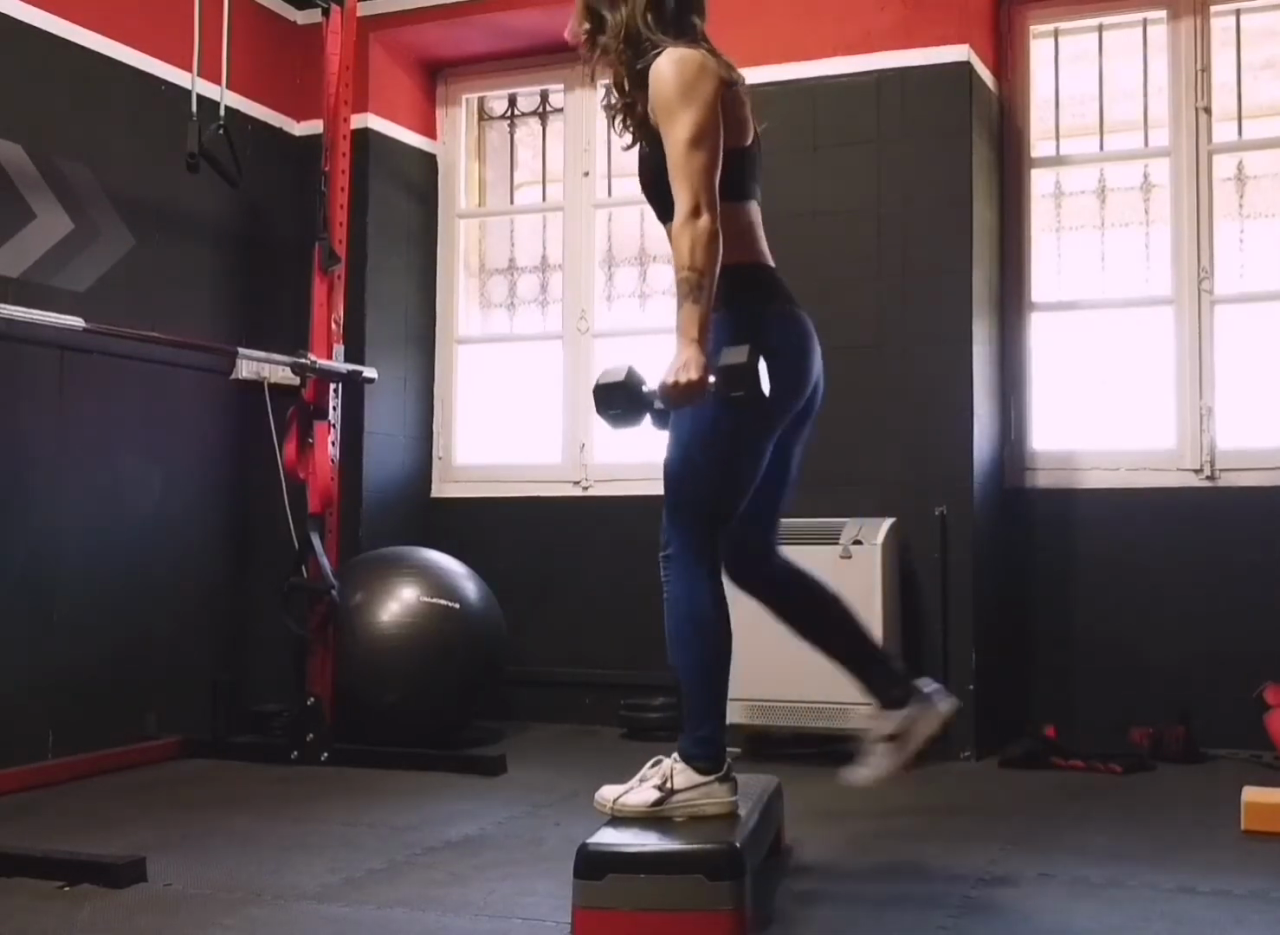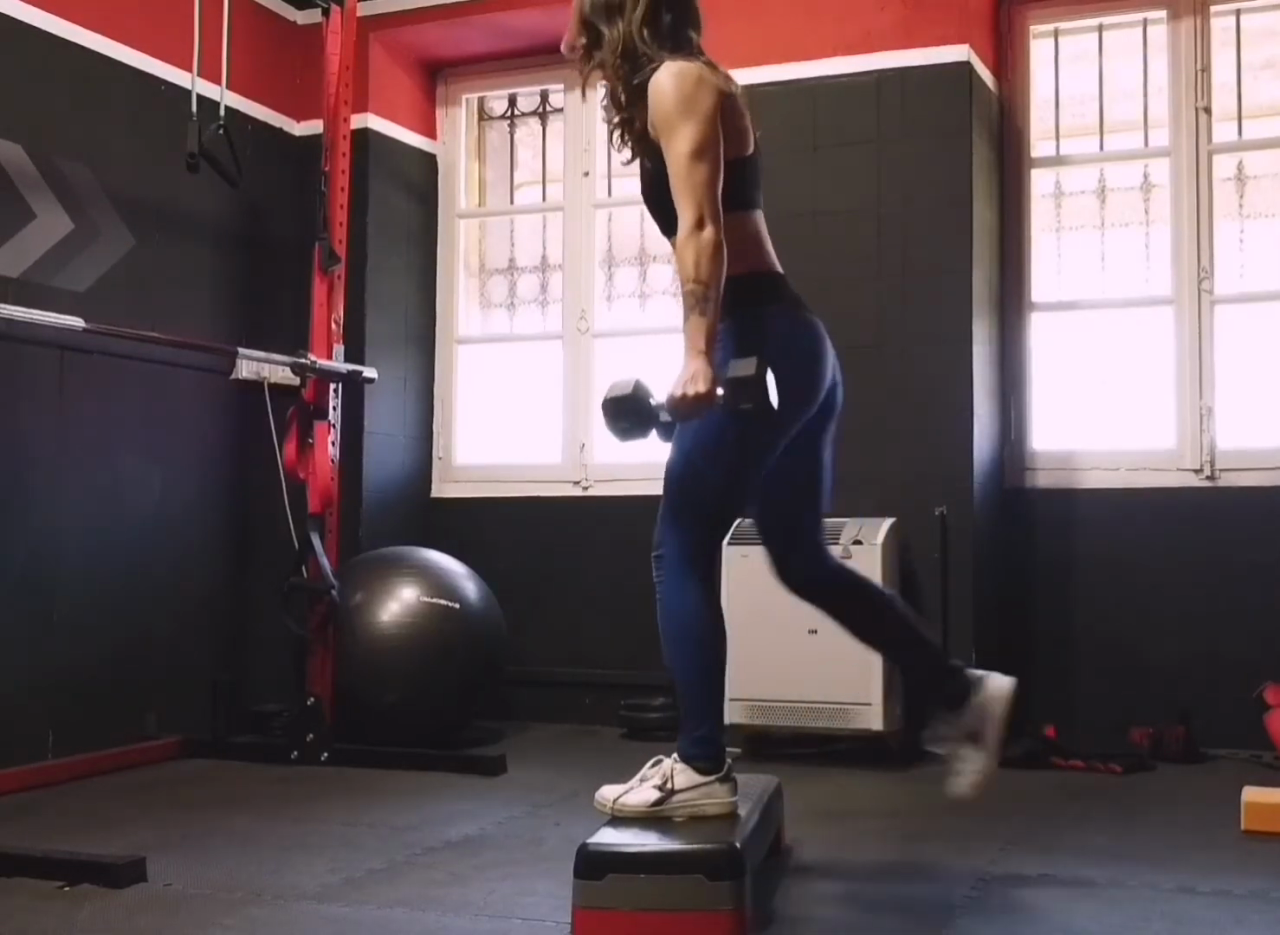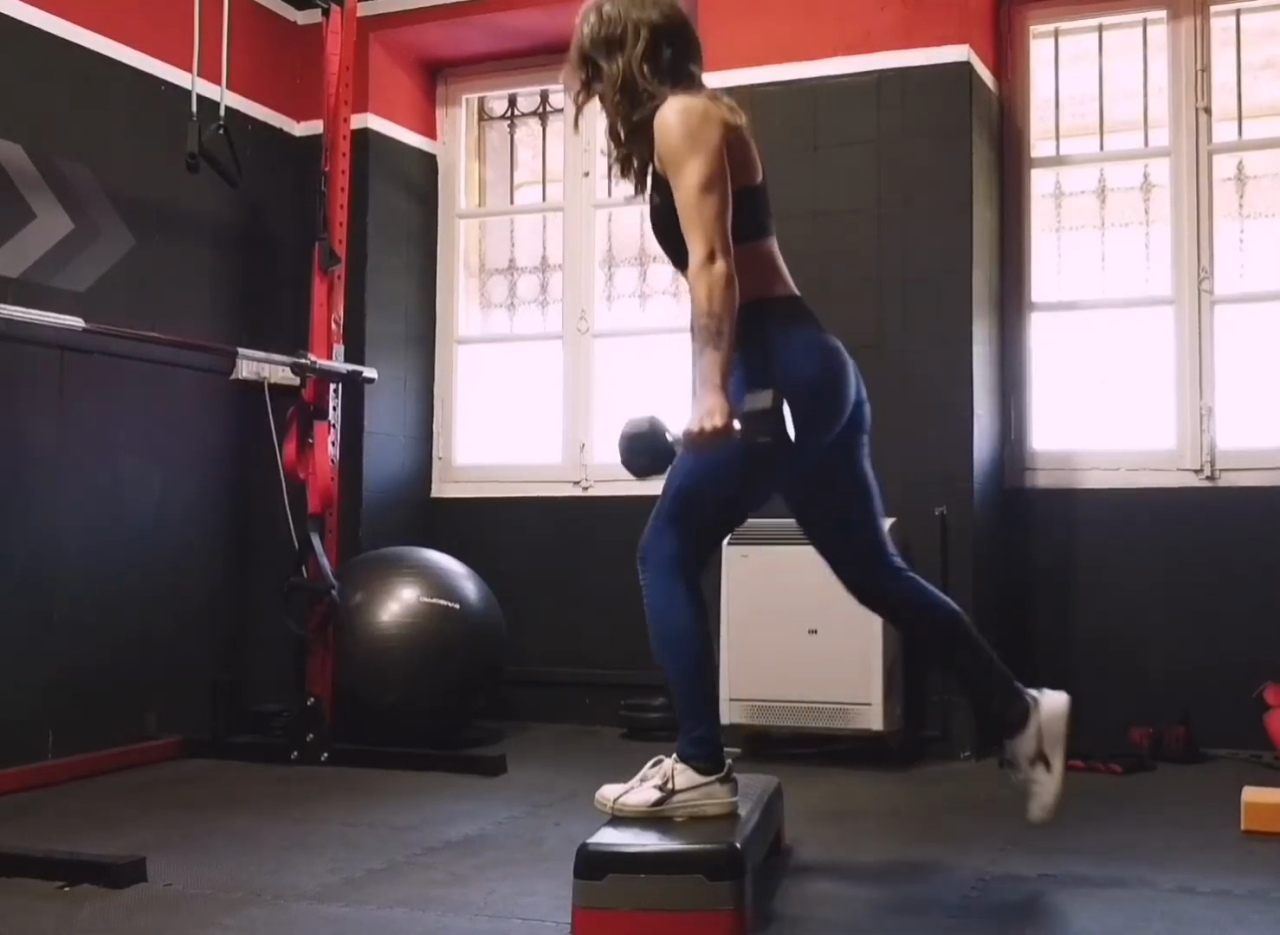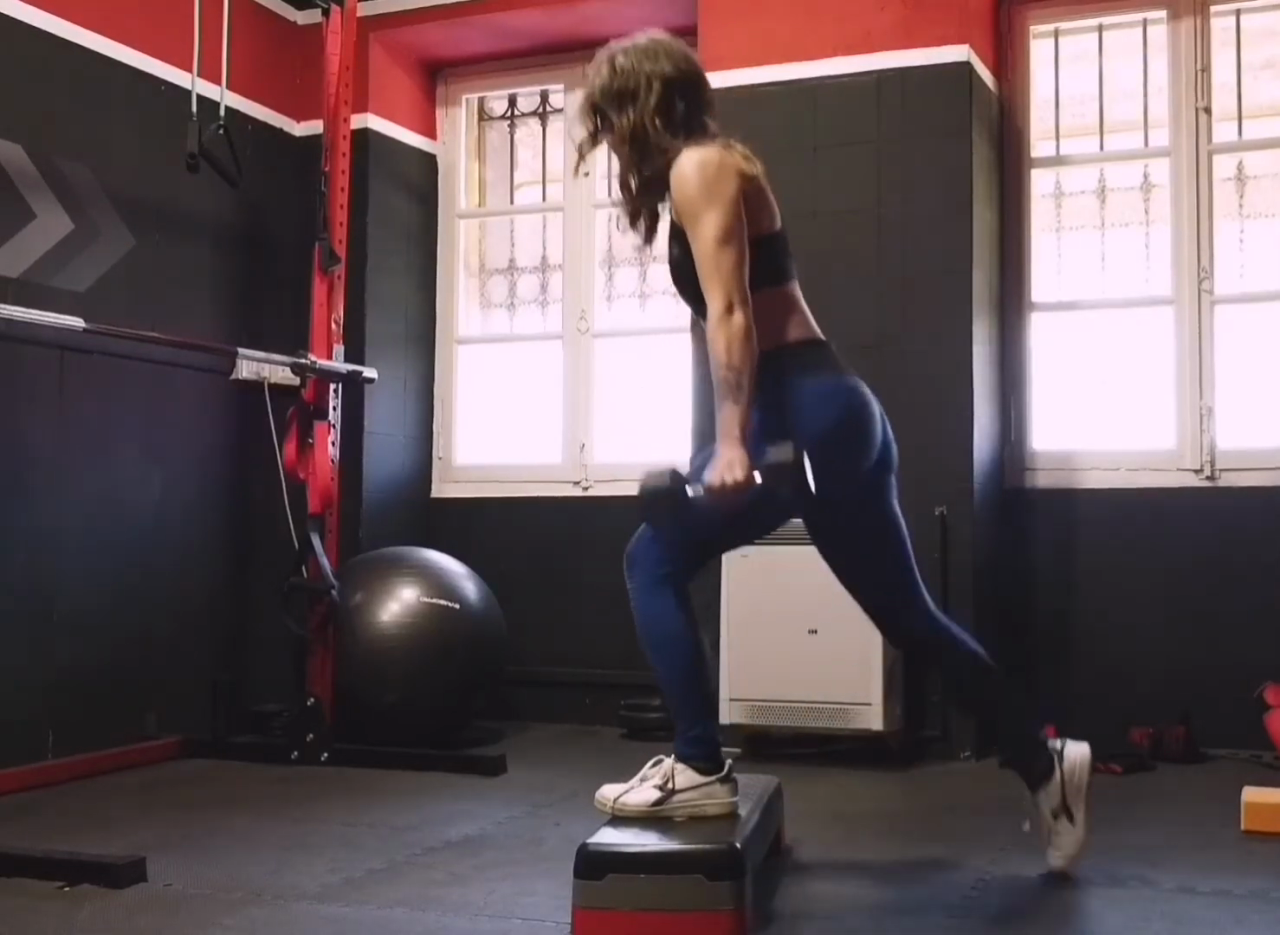
dt=0.1s
person 1, frame 1
left shoulder: (674, 67)
right shoulder: (692, 73)
left elbow: (697, 218)
left wrist: (690, 343)
left hip: (749, 333)
right hip: (774, 335)
left knee: (688, 551)
right knee: (747, 551)
left ankle: (699, 769)
right ankle: (901, 699)
person 1, frame 2
left shoulder: (671, 81)
right shoulder: (688, 85)
left elbow: (701, 231)
left wrist: (697, 356)
right wrist: (710, 352)
left hip: (757, 341)
right hip: (788, 343)
left knee: (681, 552)
right knee: (802, 558)
left ankle: (700, 770)
right ankle: (963, 698)
person 1, frame 3
left shoulder: (679, 117)
right shoulder: (699, 117)
left elbow: (711, 264)
left wrist: (710, 391)
right wrist: (722, 383)
left hip: (780, 365)
right hip: (812, 366)
left knee: (672, 555)
right knee: (875, 573)
left ankle: (698, 771)
right ankle: (1023, 718)
person 1, frame 4
left shoulder: (697, 167)
right shoulder: (716, 164)
left elbow: (731, 315)
left wrist: (731, 444)
right wrist: (742, 431)
left hip: (801, 410)
right hip: (835, 406)
left knee: (655, 564)
right knee: (906, 613)
left ankle: (698, 773)
right ankle: (1045, 765)
